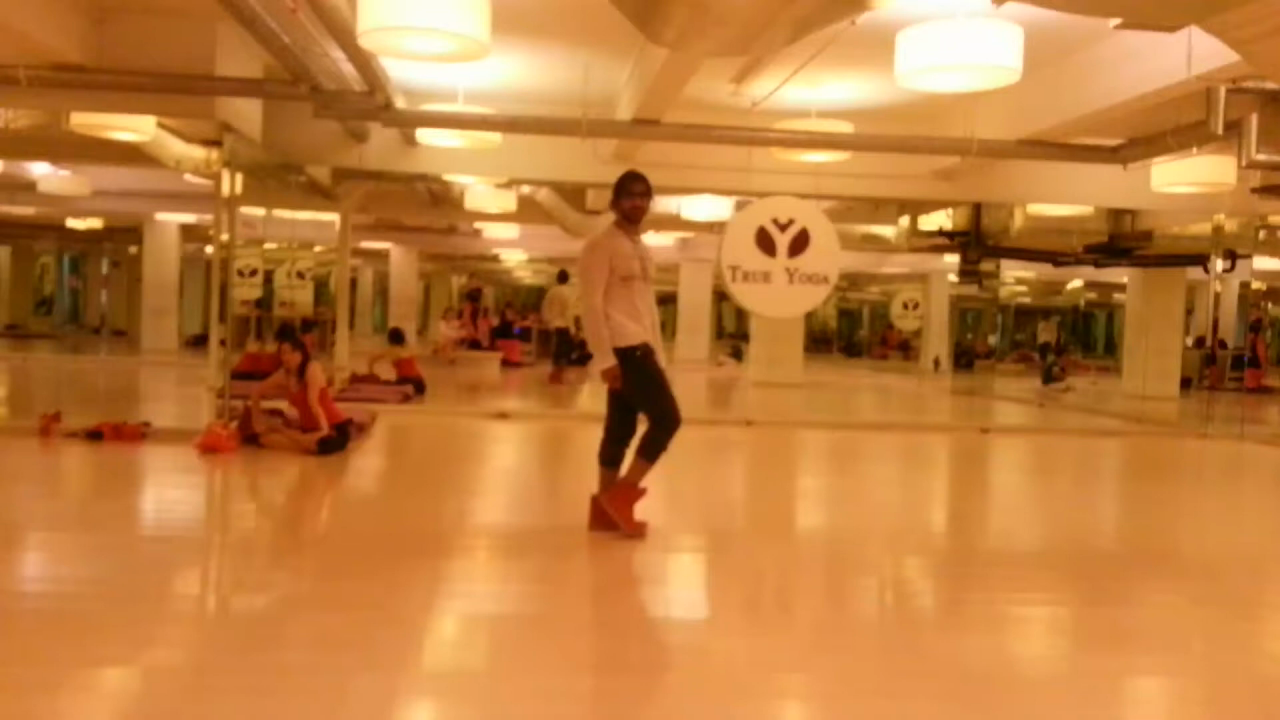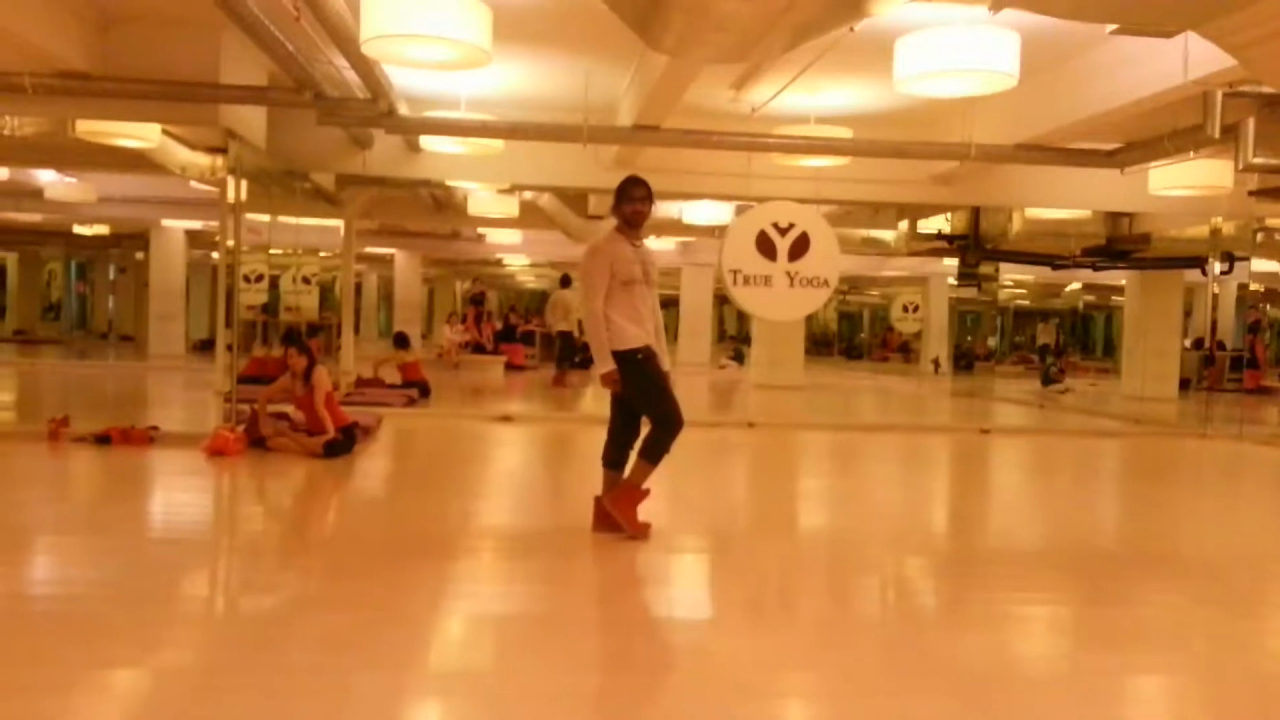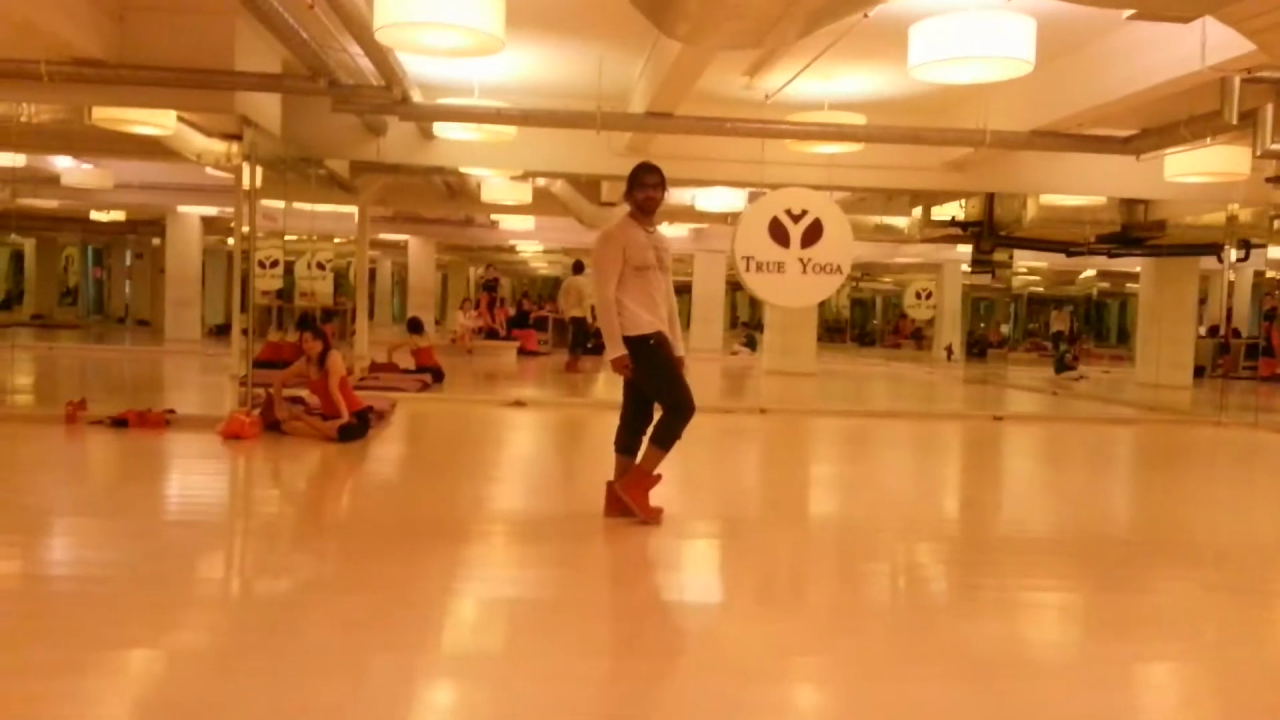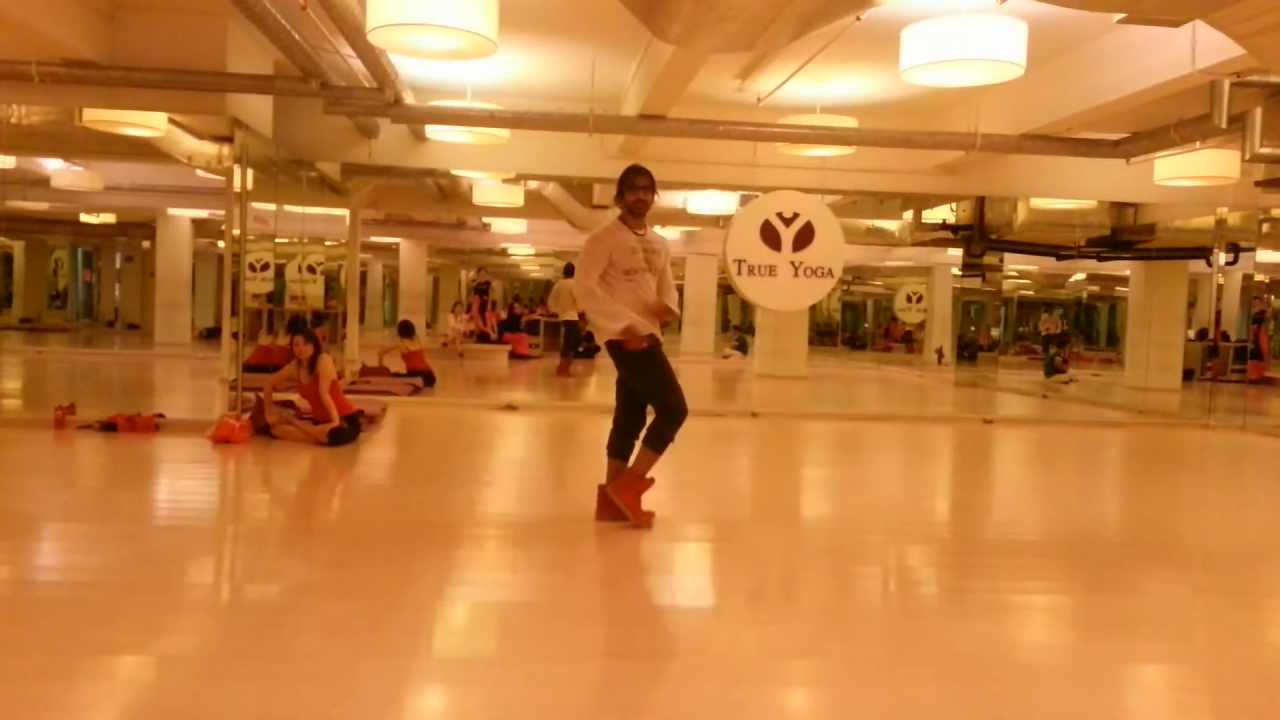
dt=0.3s
person 1, frame 1
left shoulder: (644, 251)
right shoulder: (601, 244)
right elbow: (592, 304)
left wrist: (658, 356)
right wrist: (604, 358)
left hip: (639, 348)
right hip: (622, 349)
left knee: (621, 427)
right knee: (666, 417)
left ankle: (604, 506)
right ankle: (622, 493)
person 1, frame 2
left shoulder: (647, 255)
right shoulder: (602, 249)
right elbow: (592, 308)
left wrist: (662, 361)
right wrist: (604, 362)
left hip: (643, 351)
right hip: (624, 352)
left knee: (624, 430)
right knee: (669, 420)
left ankle: (609, 507)
right ankle: (625, 495)
person 1, frame 3
left shoulder: (662, 242)
right shoulder: (615, 236)
right elbow: (604, 294)
left wrist: (677, 347)
right wrist: (615, 348)
left hip: (655, 337)
right hip: (636, 337)
left knee: (637, 415)
right knee: (680, 406)
left ankle: (620, 492)
right ankle: (636, 480)
person 1, frame 4
left shoulder: (659, 244)
right shoulder: (604, 238)
left elbow: (668, 287)
right elbow: (584, 287)
left wrist: (668, 307)
right wrist: (620, 326)
left hip: (647, 338)
right hip: (627, 339)
left knee: (630, 418)
right knee: (673, 408)
left ankle: (612, 494)
right ankle: (629, 486)
